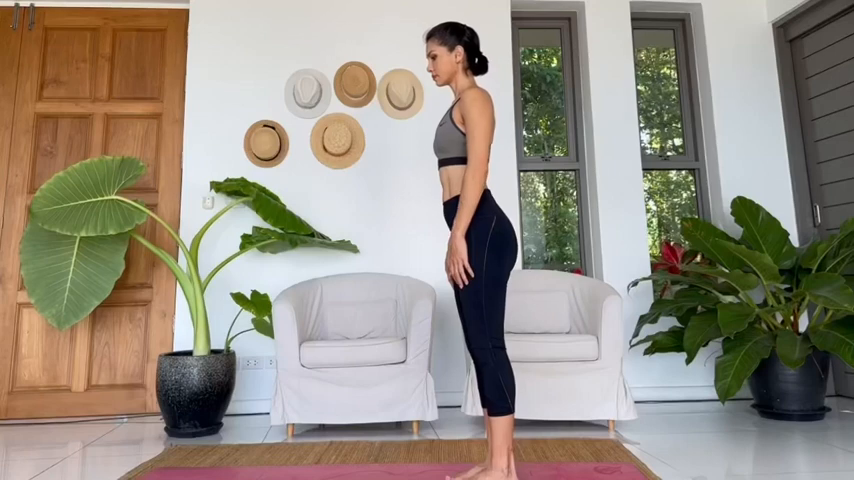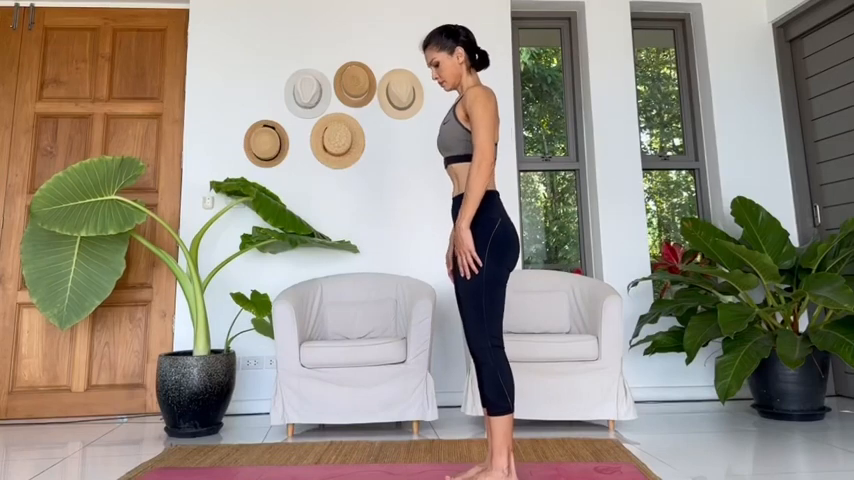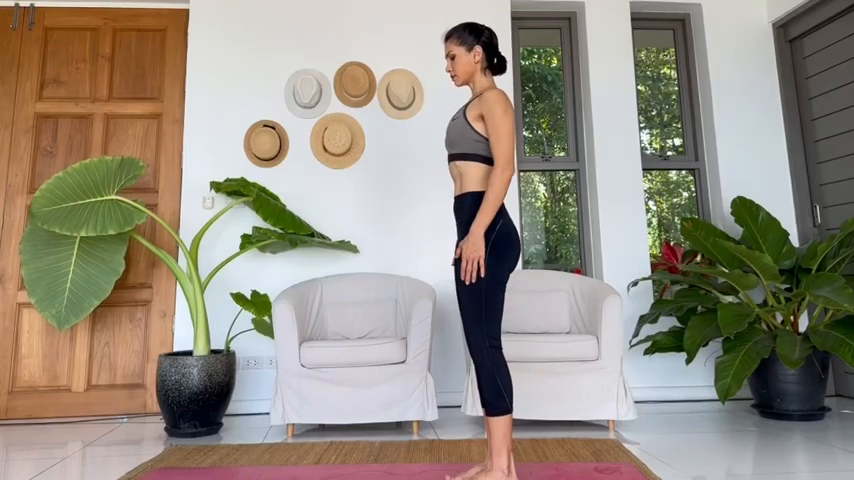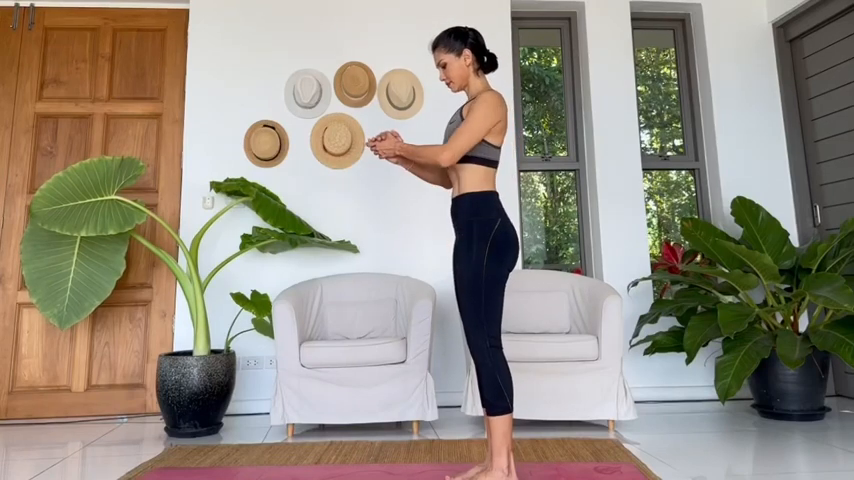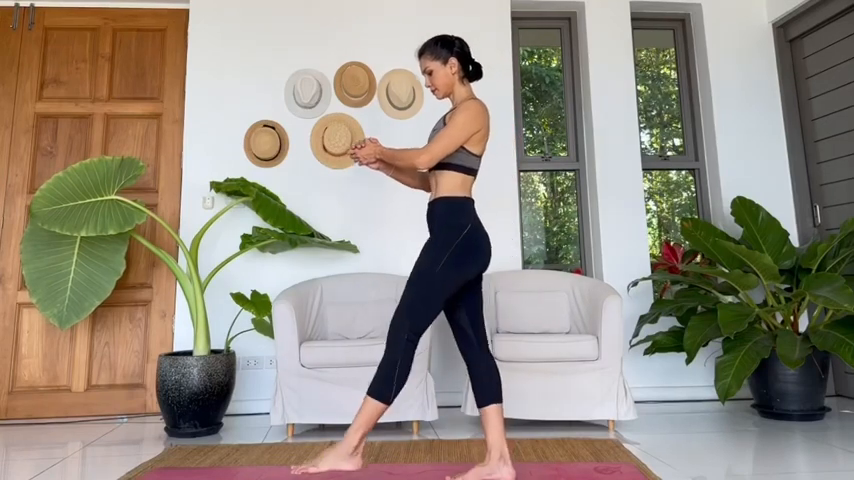
dt=1s
person 1, frame 1
left shoulder: (474, 97)
right shoulder: (459, 105)
left elbow: (477, 170)
left wrist: (458, 236)
left hip: (481, 230)
right hip: (470, 232)
left knee: (487, 344)
right knee: (480, 346)
person 1, frame 2
left shoulder: (478, 95)
right shoulder: (463, 104)
left elbow: (483, 162)
left wrist: (463, 228)
right wrist: (457, 236)
left hip: (486, 228)
right hip: (476, 228)
left knee: (486, 343)
right knee: (481, 345)
person 1, frame 3
left shoulder: (493, 99)
right shoulder: (473, 106)
left elbow: (503, 168)
left wrist: (477, 234)
left hip: (486, 229)
right hip: (474, 229)
left knee: (484, 344)
right knee: (480, 345)
person 1, frame 4
left shoulder: (489, 100)
right shoulder: (469, 107)
left elbow: (446, 156)
right elbow: (448, 176)
left wrist: (400, 147)
right wrist: (400, 156)
left hip: (485, 227)
right hip: (472, 230)
left knee: (484, 342)
right knee: (481, 343)
person 1, frame 5
left shoulder: (472, 109)
right shoulder: (455, 115)
left elbow: (424, 160)
right elbow: (428, 179)
left wrist: (380, 151)
right wrist: (381, 163)
left hip: (456, 235)
right hip: (457, 235)
left knee: (402, 334)
right knee: (472, 344)
